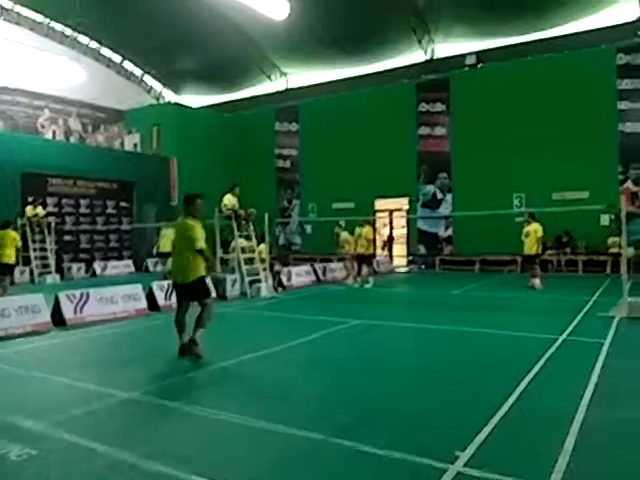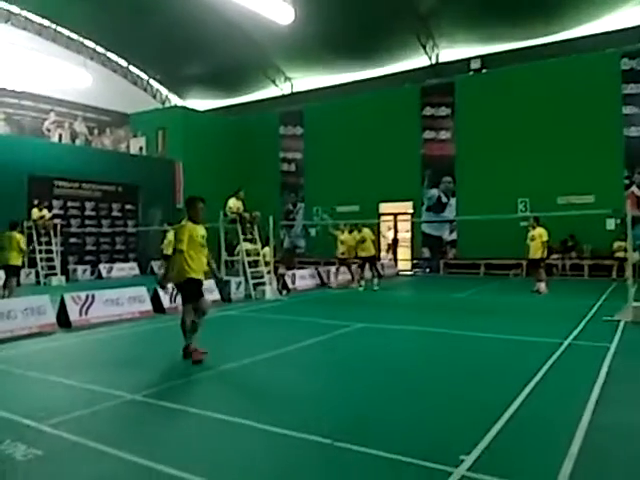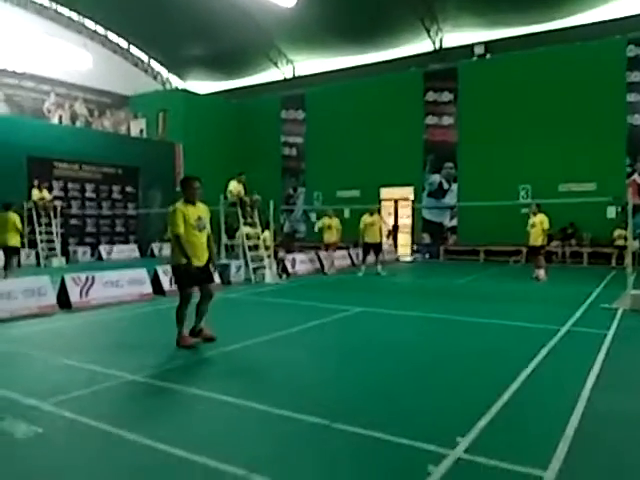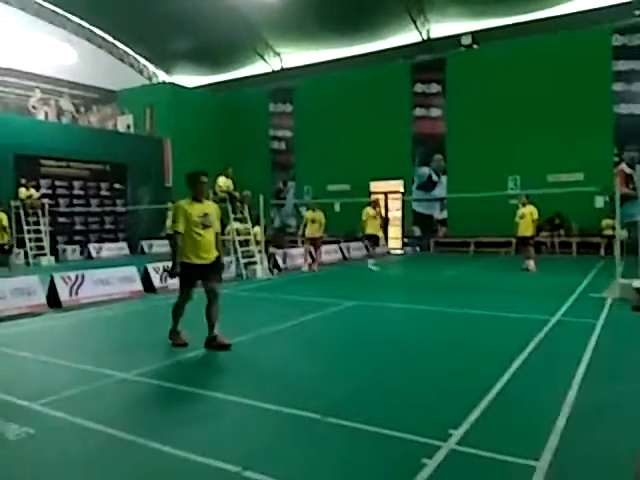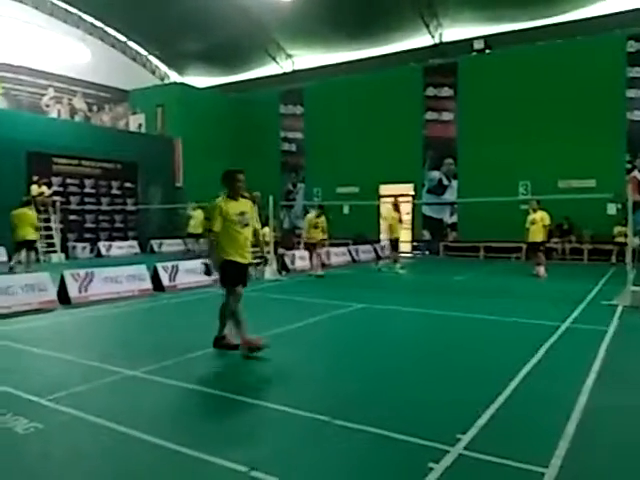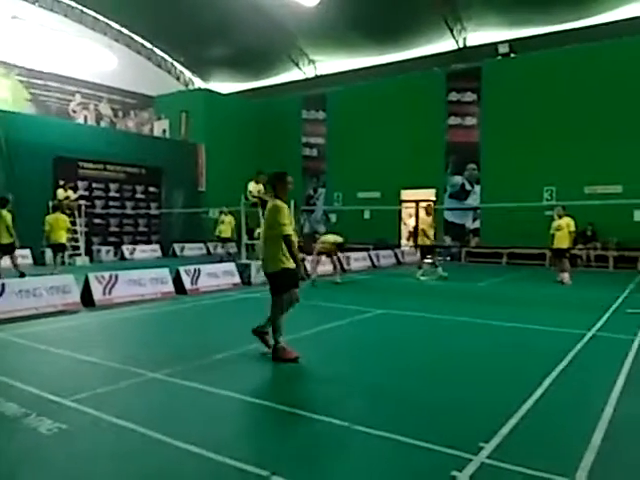
dt=0.5s
person 1, frame 1
left shoulder: (181, 224)
right shoulder: (193, 226)
right elbow: (201, 250)
right wrist: (211, 267)
left hip: (178, 273)
right hip: (193, 274)
left knee: (182, 309)
right knee: (207, 306)
left ankle: (184, 344)
right ankle: (195, 340)
person 1, frame 2
left shoulder: (201, 228)
right shoulder: (185, 227)
left elbow: (204, 253)
right elbow: (177, 252)
left wrist: (213, 271)
right wrist: (168, 275)
left hip: (196, 275)
right hip: (187, 276)
left knee: (189, 311)
right knee: (202, 310)
left ankle: (189, 346)
right ankle: (189, 347)
person 1, frame 3
left shoulder: (204, 209)
right shoulder: (178, 210)
right elbow: (178, 237)
left wrist: (211, 258)
right wrist: (188, 260)
left hip: (202, 260)
right hip: (184, 262)
left knee: (208, 293)
right knee: (186, 298)
left ankle: (198, 328)
right ankle: (181, 335)
person 1, frame 4
left shoulder: (213, 207)
right shoulder: (183, 207)
right elbow: (176, 236)
left wrist: (220, 257)
right wrist: (175, 262)
left hip: (211, 259)
right hip: (189, 260)
left knee: (214, 295)
right knee: (184, 297)
left ankle: (212, 336)
right ankle: (175, 330)
person 1, frame 5
left shoulder: (248, 205)
right shoulder: (221, 205)
left elbow: (255, 230)
right elbow: (213, 234)
right wrist: (211, 261)
left hip: (244, 258)
right hip: (227, 258)
left knee: (231, 298)
right knee: (235, 296)
left ankle: (221, 335)
right ankle: (244, 340)
person 1, frame 6
left shoulder: (280, 205)
right shoulder: (279, 207)
right elbow: (287, 238)
right wrist: (298, 264)
left hip: (284, 263)
right hip: (279, 264)
left knee: (292, 299)
right knee: (280, 303)
left ankle: (264, 329)
right ankle: (279, 346)
